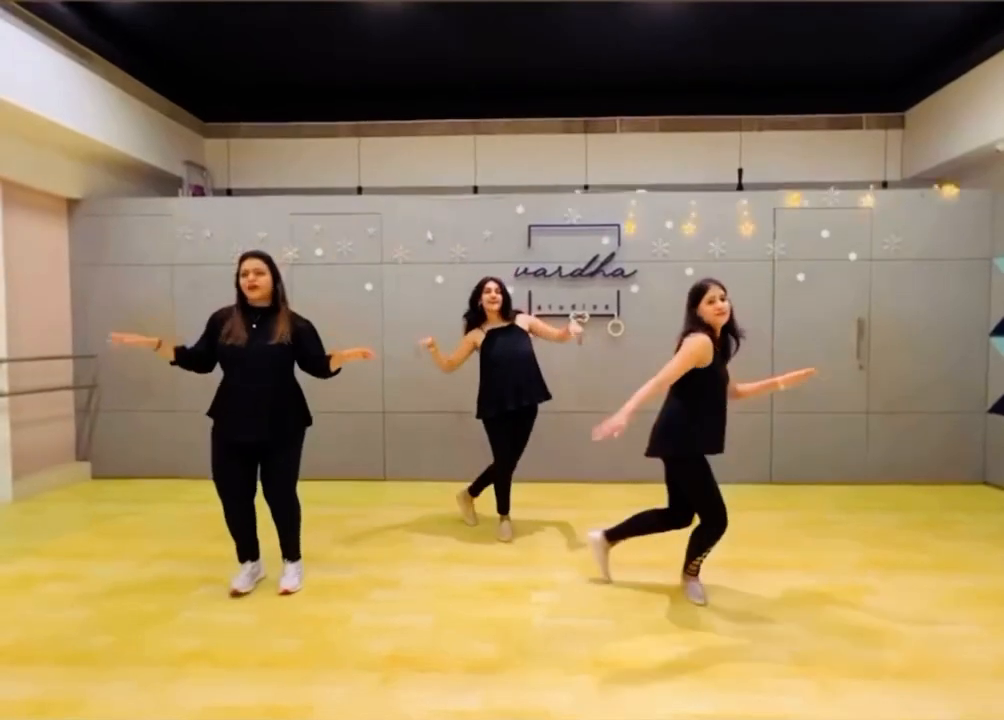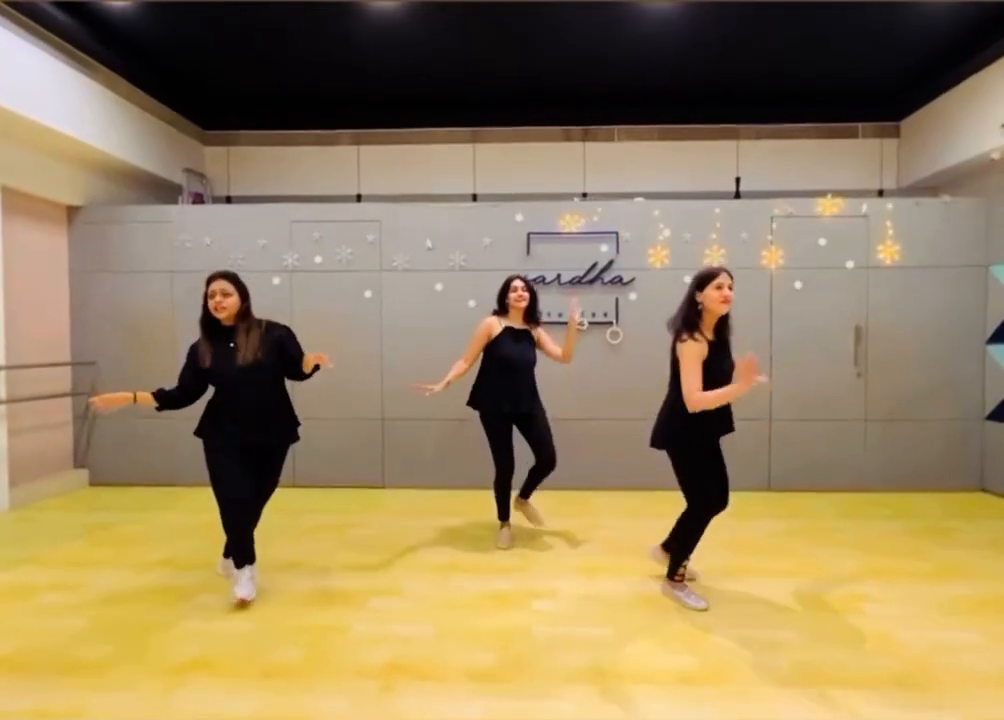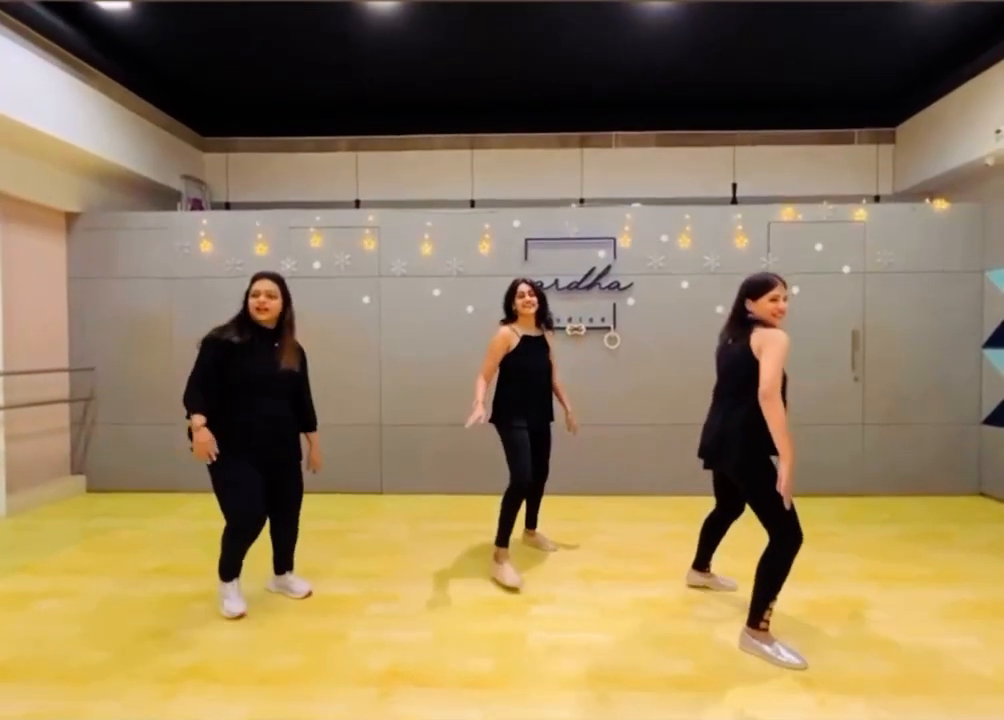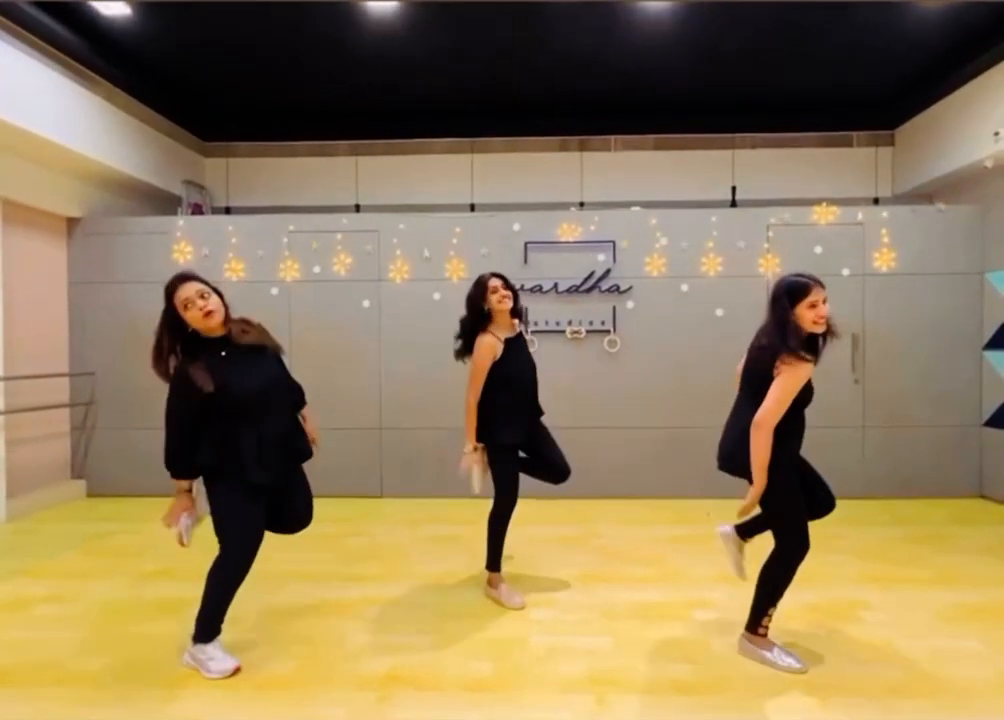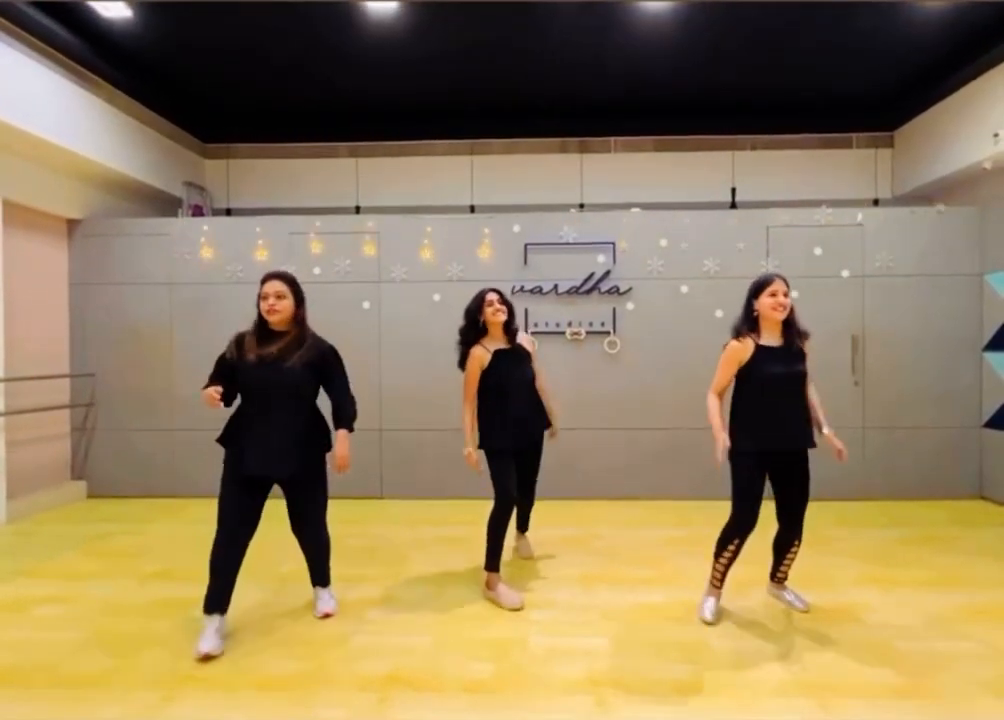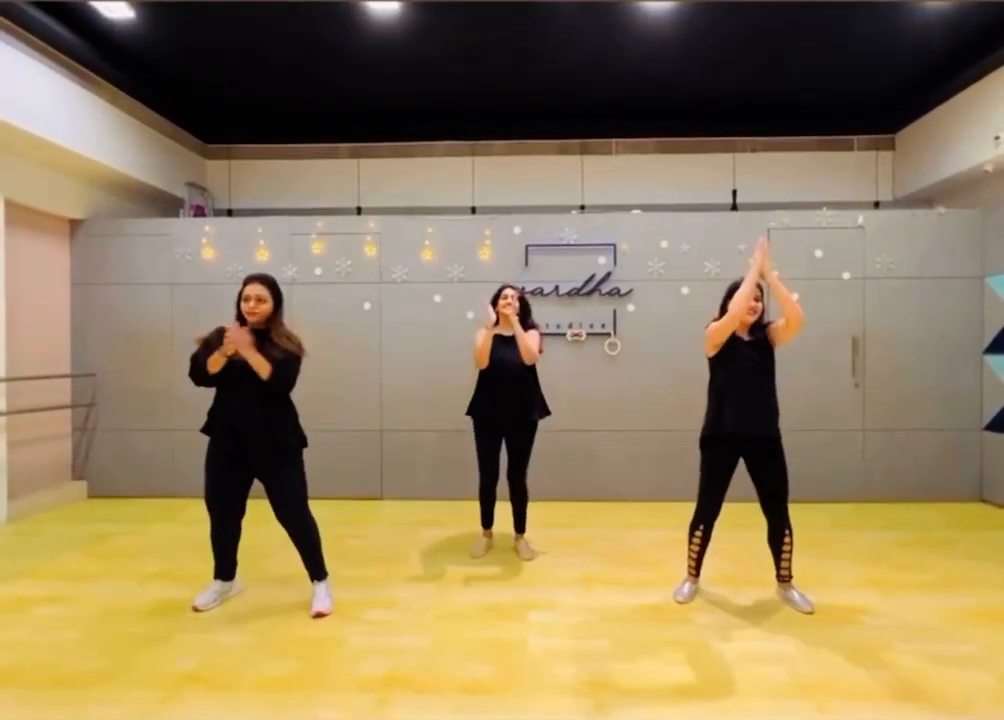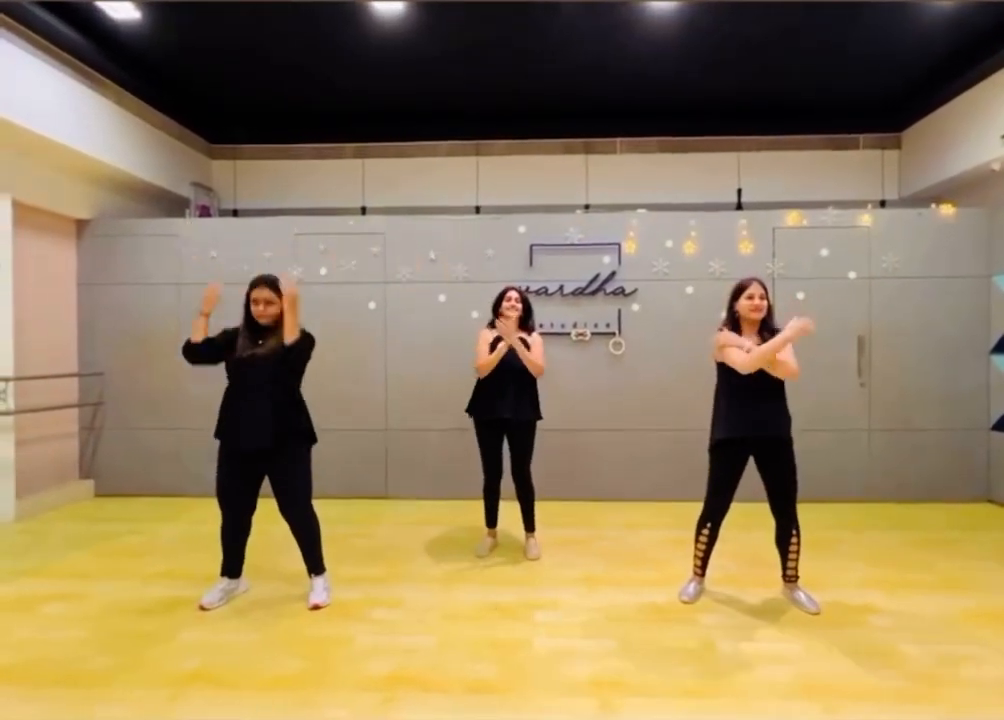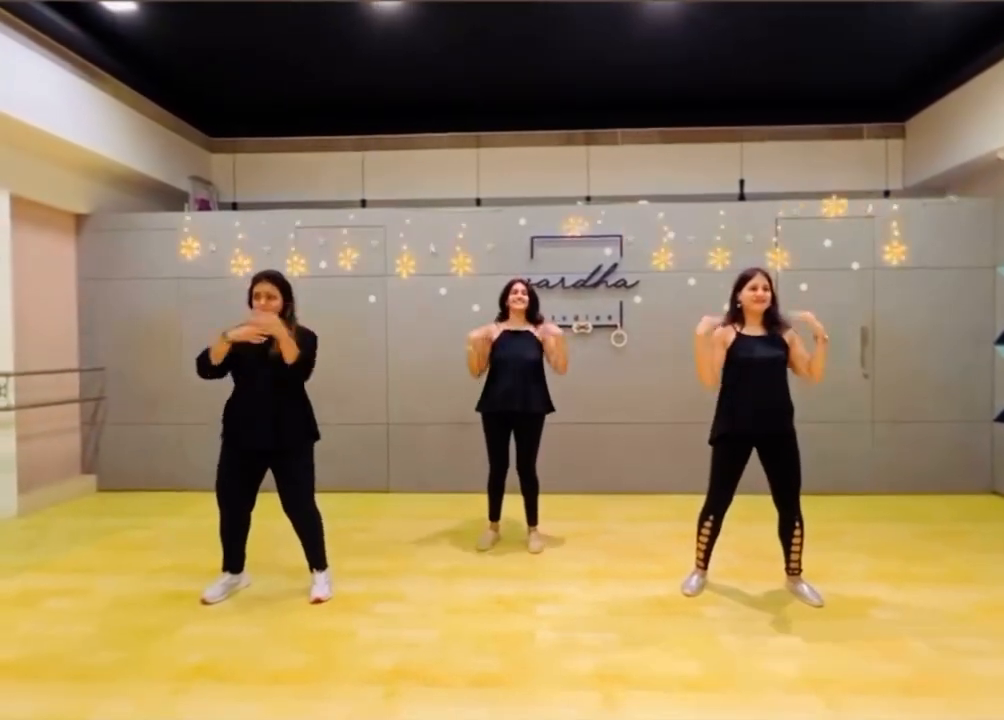
dt=0.5s
person 1, frame 1
left shoulder: (719, 343)
right shoulder: (700, 341)
left elbow: (731, 392)
right elbow: (662, 380)
left wrist: (780, 382)
right wrist: (625, 413)
left hip: (686, 441)
right hip: (681, 442)
left knee: (680, 514)
right knee: (714, 518)
left ankle: (606, 538)
right ankle: (690, 575)
person 1, frame 2
left shoulder: (717, 333)
right shoulder: (691, 340)
right elbow: (693, 401)
left wrist: (746, 378)
right wrist: (739, 386)
left hip: (703, 432)
right hip: (683, 432)
left knee: (716, 499)
right knee: (701, 505)
left ankle: (669, 550)
right ankle: (674, 580)
person 1, frame 3
left shoulder: (732, 338)
right shoulder: (771, 338)
right elbow: (768, 395)
right wrist: (788, 457)
left hip: (721, 440)
right hip: (742, 446)
left knee: (729, 507)
right knee: (787, 534)
left ankle: (700, 571)
right ankle: (756, 632)
person 1, frame 4
left shoulder: (768, 337)
right shoulder: (797, 362)
left elbow: (743, 374)
right elbow: (763, 424)
right wrist: (760, 484)
left hip: (757, 447)
right hip: (766, 455)
left knee: (821, 502)
right knee: (793, 543)
left ankle: (739, 533)
right ankle: (755, 637)
person 1, frame 5
left shoulder: (799, 342)
right shoulder: (741, 346)
right elbow: (714, 393)
left wrist: (825, 428)
right wrist: (719, 432)
left hip: (792, 445)
right hip: (749, 445)
left knee: (793, 519)
right knee: (744, 520)
left ankle: (778, 582)
right ankle: (713, 590)
person 1, frame 6
left shoulder: (769, 335)
right shoulder: (717, 334)
left elbow: (796, 319)
right elbow: (732, 318)
left wrist: (770, 274)
right wrist: (753, 270)
left hip: (764, 436)
right hip: (723, 435)
left knee: (778, 512)
right knee: (707, 510)
left ankle: (785, 584)
right ankle: (691, 577)
person 1, frame 7
left shoulder: (776, 340)
right shoulder: (724, 339)
left elbow: (790, 371)
right elbow: (745, 364)
left wrist: (749, 344)
right wrist: (790, 333)
left hip: (774, 435)
right hip: (731, 435)
left knee: (786, 512)
right knee: (715, 509)
left ankle: (791, 584)
right ankle: (697, 578)
person 1, frame 8
left shoulder: (784, 334)
right shoulder: (725, 333)
left elbow: (813, 375)
right elbow: (710, 381)
left wrist: (820, 336)
right wrist: (701, 339)
left hip: (778, 430)
right hip: (733, 430)
left knee: (790, 506)
right knee: (717, 502)
left ankle: (794, 577)
right ankle: (700, 570)
person 2, frame 1
left shoulder: (293, 325)
right shoulder: (224, 321)
left elbow: (318, 366)
right elbow: (200, 360)
left wrist: (346, 357)
right wrist: (156, 345)
left hip: (282, 425)
right hip: (232, 425)
left knee: (281, 495)
right knee: (233, 494)
left ankle: (292, 563)
right ankle: (249, 564)
person 2, frame 2
left shoulder: (273, 335)
right shoulder: (203, 349)
left elbow: (296, 370)
right elbow: (183, 394)
left wrist: (311, 361)
right wrist: (129, 398)
left hip: (273, 436)
right hip: (225, 438)
left knee: (255, 501)
right knee: (235, 502)
left ankle: (232, 557)
right ankle: (245, 569)
person 2, frame 3
left shoulder: (292, 349)
right shoulder: (225, 339)
left elbow: (301, 398)
right elbow: (200, 385)
left wrist: (311, 441)
right wrist: (199, 427)
left hip: (282, 446)
right hip: (233, 445)
left knee: (286, 512)
right knee: (245, 518)
left ankle: (282, 575)
right ankle: (228, 580)
person 2, frame 4
left shoulder: (255, 337)
right shoulder: (191, 367)
left elbow: (284, 383)
right elbow: (182, 430)
left wrist: (305, 417)
right wrist: (183, 490)
left hip: (280, 456)
right hip: (232, 469)
left knee: (297, 515)
right knee: (239, 549)
left ankle: (227, 526)
right ankle: (202, 644)
person 2, frame 5
left shoulder: (319, 351)
right shoulder: (242, 345)
left elbow: (342, 397)
right elbow: (223, 384)
left wrist: (343, 437)
right wrist: (211, 389)
left hip: (303, 455)
right hip: (248, 452)
left knee: (310, 527)
right knee: (232, 532)
left ankle: (321, 588)
right ankle: (214, 617)
person 2, frame 6
left shoulder: (286, 346)
right shoulder: (221, 338)
left elbow: (280, 385)
right elbow: (202, 375)
left wrist: (248, 351)
right wrist: (224, 352)
left hip: (277, 444)
right hip: (227, 443)
left knee: (294, 513)
right knee: (223, 514)
left ankle: (320, 583)
right ankle: (224, 581)
person 2, frame 7
left shoulder: (296, 339)
right shoulder: (235, 339)
left elbow: (295, 364)
right elbow: (195, 353)
left wrist: (291, 312)
right wrist: (205, 312)
left hip: (286, 440)
right hip: (238, 439)
left knee: (297, 510)
right knee: (234, 511)
left ankle: (318, 578)
right ankle: (231, 579)
person 2, frame 8
left shoulder: (301, 337)
right shoulder: (239, 335)
left elbow: (299, 373)
right elbow: (207, 368)
left wrist: (281, 336)
right wrist: (229, 338)
left hip: (289, 437)
right hip: (242, 436)
left knee: (300, 505)
right knee: (231, 504)
left ankle: (320, 573)
right ankle: (233, 573)
person 3, frame 1
left shoulder: (522, 321)
right shoulder: (477, 334)
left elbow: (559, 336)
right elbow: (449, 365)
left wrist: (571, 328)
right wrist: (433, 347)
left hip: (526, 404)
right hip: (496, 407)
left knee: (508, 461)
right knee: (505, 462)
left ankle: (469, 496)
right ankle: (504, 517)
person 3, frame 2
left shoulder: (534, 331)
right shoulder: (491, 324)
left elbow: (564, 356)
right elbow: (466, 361)
left wrist: (573, 324)
right wrist: (443, 383)
left hip: (527, 404)
right hip: (494, 405)
left knee: (548, 459)
right knee: (504, 466)
left ankle: (523, 499)
right ankle: (504, 524)
person 3, frame 3
left shoulder: (545, 334)
right shoulder: (506, 334)
right elbow: (485, 375)
left wrist: (567, 406)
right wrist: (479, 404)
left hip: (540, 415)
right hip: (512, 417)
left knee: (539, 475)
right knee: (521, 478)
left ankle: (531, 532)
right ankle: (500, 555)
person 3, frame 4
left shoulder: (516, 328)
right shoulder: (486, 341)
right elbow: (473, 396)
right wrist: (471, 443)
left hip: (527, 420)
right hip: (499, 427)
left knee: (559, 470)
right knee: (506, 500)
left ankle: (493, 467)
right ankle: (494, 580)
person 3, frame 5
left shoulder: (524, 342)
right shoulder: (476, 352)
right elbow: (469, 401)
left wrist: (550, 418)
right wrist: (471, 444)
left hip: (529, 429)
right hip: (496, 435)
left knee: (527, 491)
right knee: (505, 497)
left ankle: (521, 535)
right ankle: (492, 579)
person 3, frame 6
left shoulder: (529, 333)
right shoulder: (484, 333)
left elbow: (530, 358)
right elbow: (481, 363)
left wrist: (515, 322)
right wrist: (491, 325)
left hip: (523, 415)
right hip: (487, 414)
left knee: (517, 476)
right knee: (488, 476)
left ankle: (520, 536)
right ankle: (486, 533)
person 3, frame 7
left shoulder: (533, 336)
right shoulder: (487, 334)
left elbow: (538, 370)
right elbow: (481, 369)
left wrist: (513, 339)
right wrist: (507, 341)
left hip: (522, 415)
right hip: (488, 414)
left knee: (521, 474)
right knee: (492, 474)
left ankle: (530, 535)
right ankle: (491, 533)
person 3, frame 8
left shoulder: (540, 331)
right shoulder: (493, 330)
left elbow: (561, 368)
right elbow: (476, 372)
left wrist: (559, 339)
right wrist: (472, 345)
left hip: (530, 409)
right hip: (496, 408)
left knee: (527, 468)
right knee: (497, 468)
left ankle: (533, 529)
right ankle: (493, 527)
